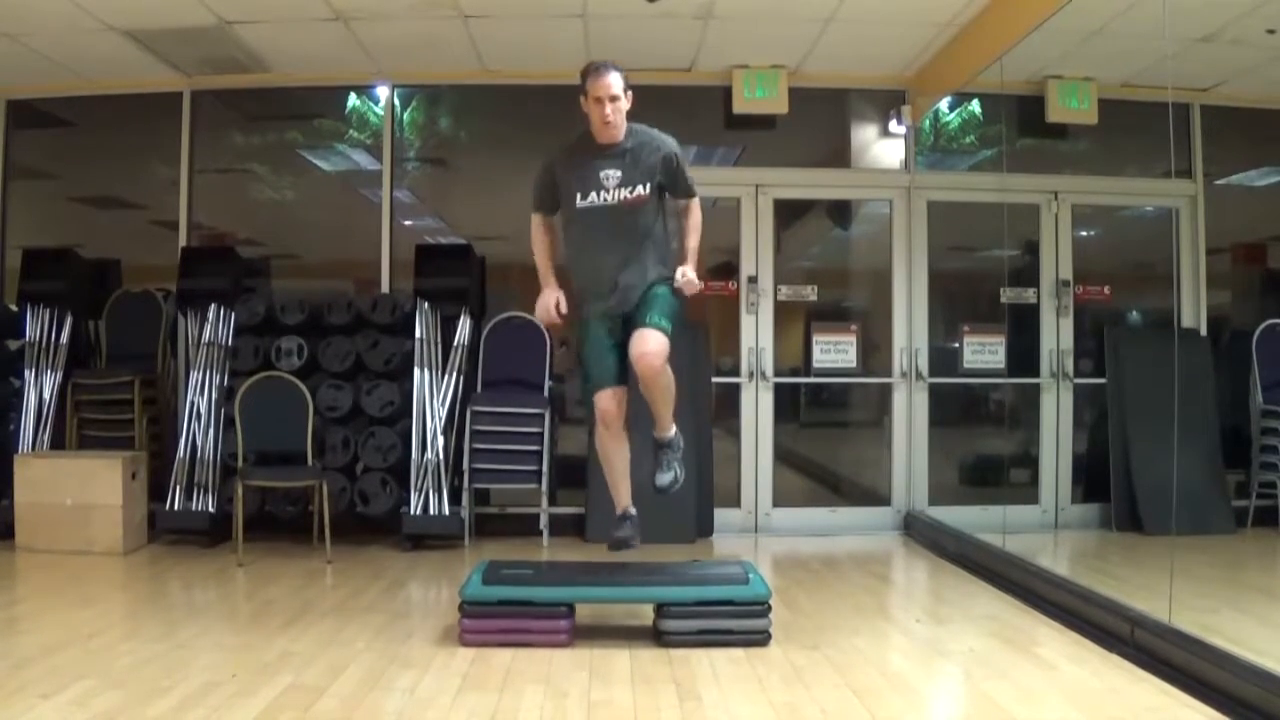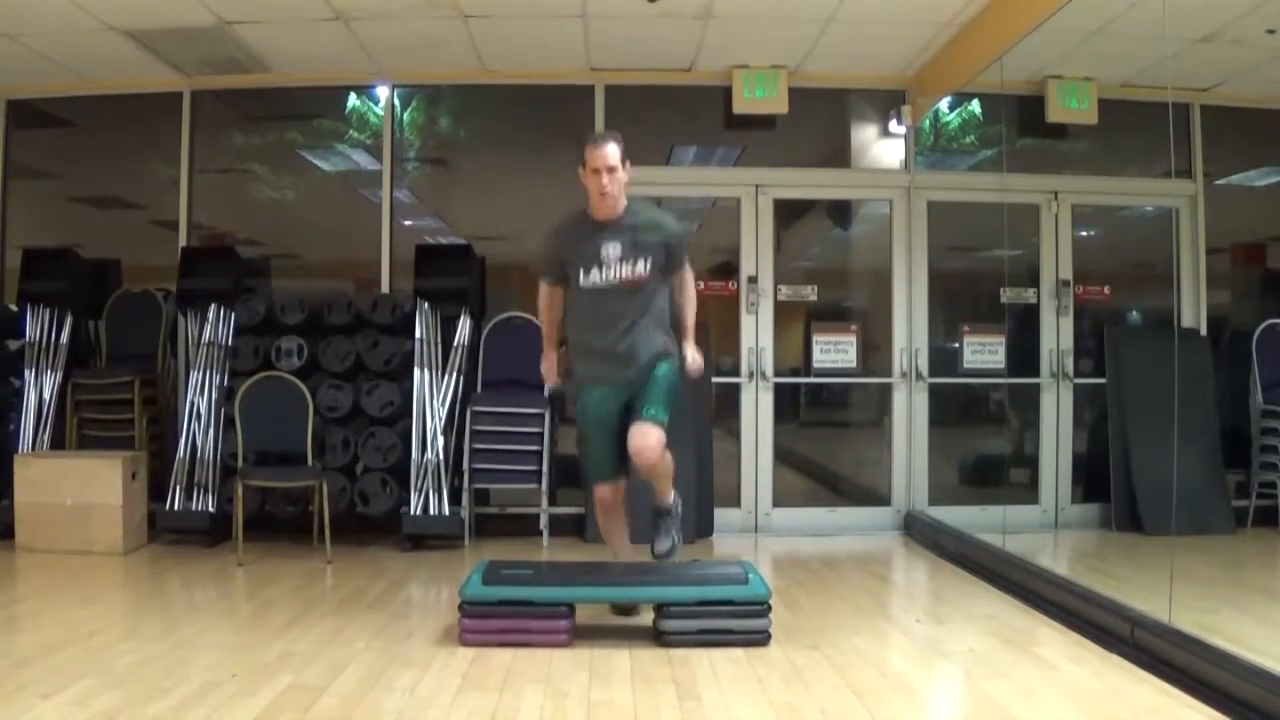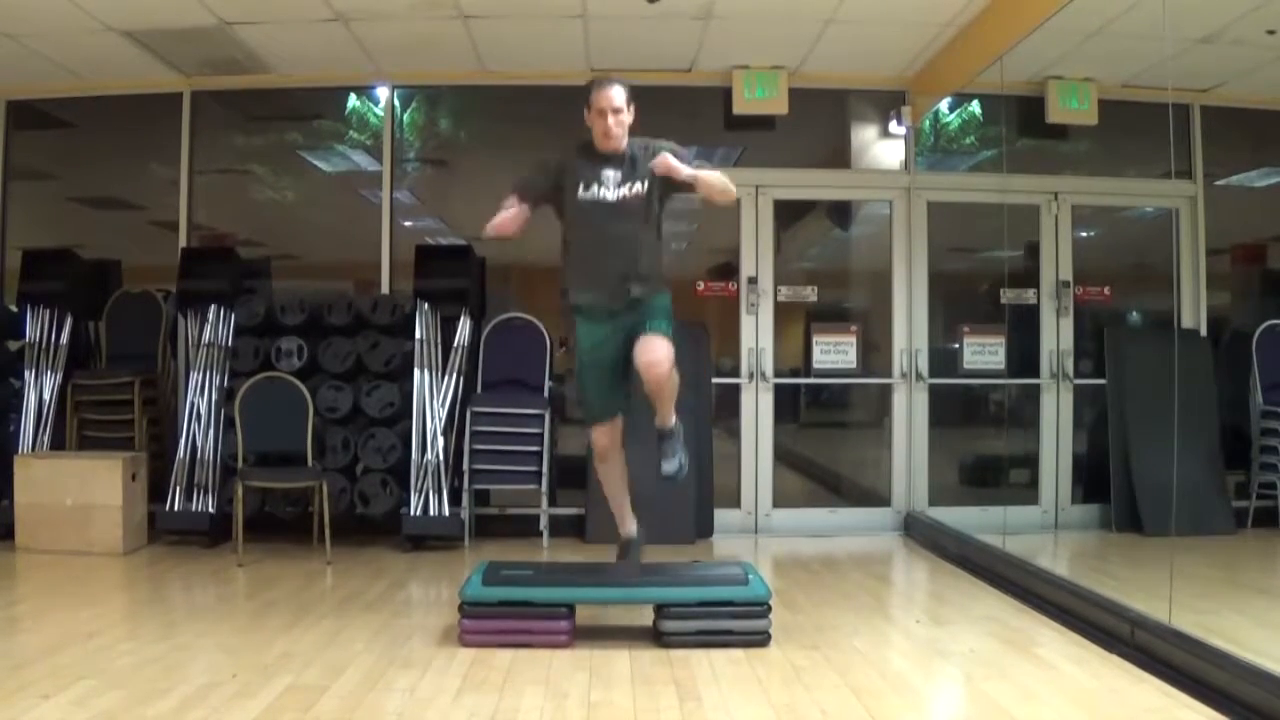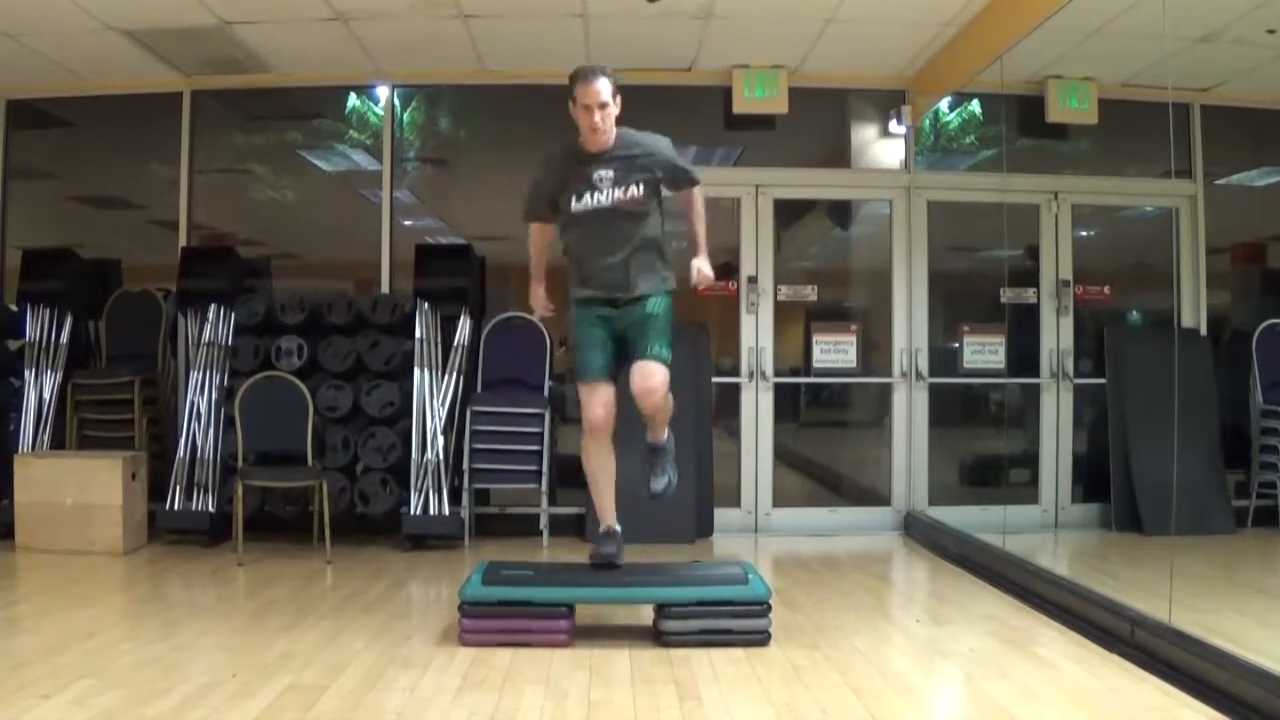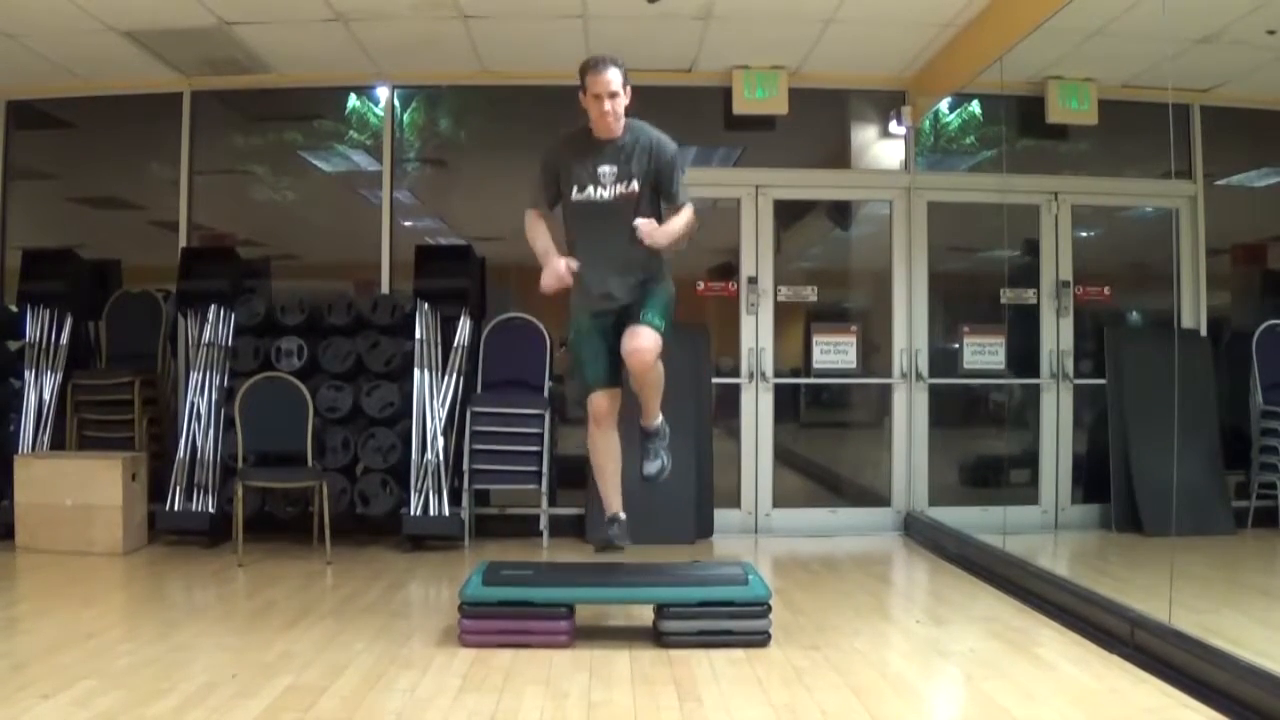
dt=0.3s
person 1, frame 1
left shoulder: (660, 149)
right shoulder: (563, 162)
left elbow: (689, 205)
right elbow: (541, 221)
left wrist: (687, 262)
right wrist: (548, 284)
left hip: (652, 284)
right hip: (594, 300)
left knee: (648, 355)
right knee: (608, 410)
left ankle: (666, 437)
right ankle: (625, 513)
person 1, frame 2
left shoulder: (660, 227)
right shoulder: (564, 237)
left elbow: (682, 278)
right elbow: (550, 292)
left wrist: (689, 343)
right wrist: (549, 352)
left hip: (654, 363)
right hip: (596, 378)
left knee: (645, 449)
right knee: (605, 493)
left ankle: (667, 502)
person 1, frame 3
left shoulder: (658, 156)
right shoulder: (564, 164)
left elbow: (726, 194)
right elbow: (512, 210)
left wrist: (687, 172)
right wrist: (504, 219)
left hip: (645, 300)
right hip: (591, 313)
left knee: (655, 363)
right knee: (603, 439)
left ankle: (668, 427)
right ankle: (627, 529)
person 1, frame 4
left shoulder: (653, 152)
right shoulder: (556, 169)
left elbow: (690, 188)
right elbow: (540, 224)
left wrist: (701, 252)
right wrist: (536, 284)
left hip: (649, 296)
right hip: (590, 302)
left knee: (649, 390)
right knee: (596, 416)
left ankle: (659, 438)
right ankle: (608, 530)
person 1, frame 5
left shoulder: (657, 146)
right shoulder: (562, 154)
left elbow: (685, 211)
right elbow: (535, 215)
left wrist: (664, 233)
right wrist: (550, 259)
left hip: (646, 285)
right hip: (589, 297)
left knee: (640, 352)
right knee: (600, 409)
left ankle: (653, 426)
right ankle: (614, 516)
